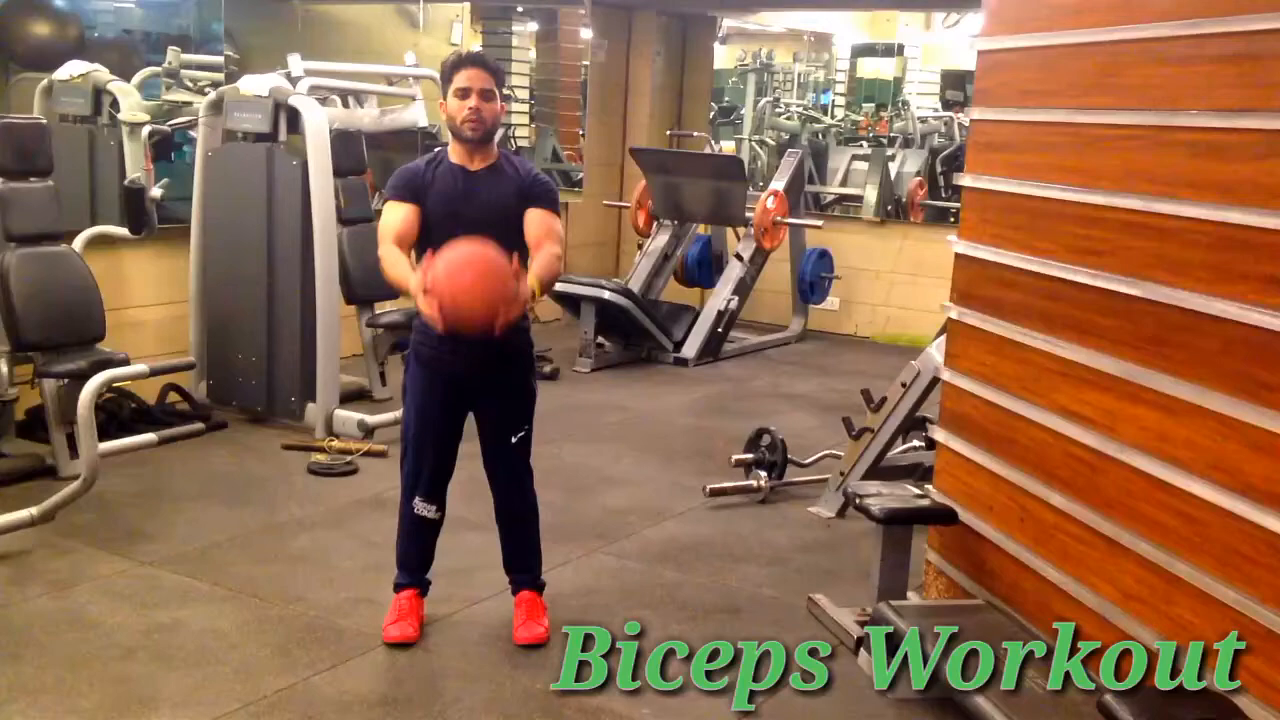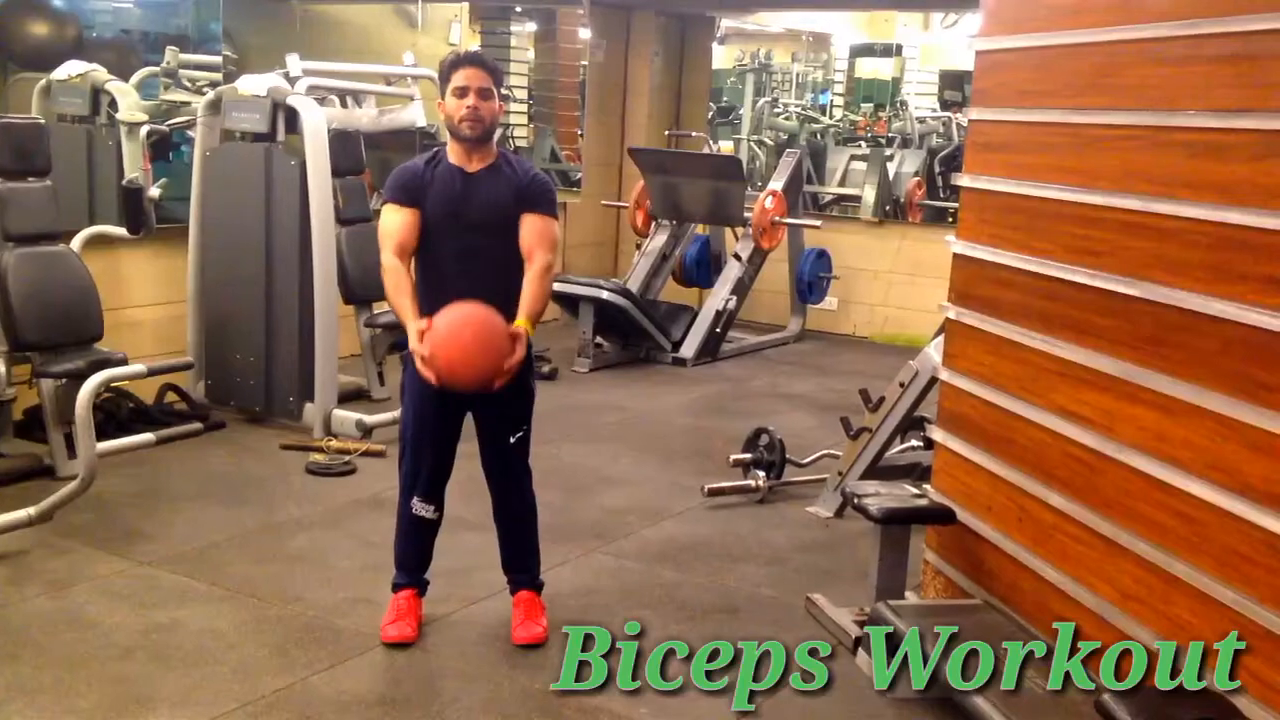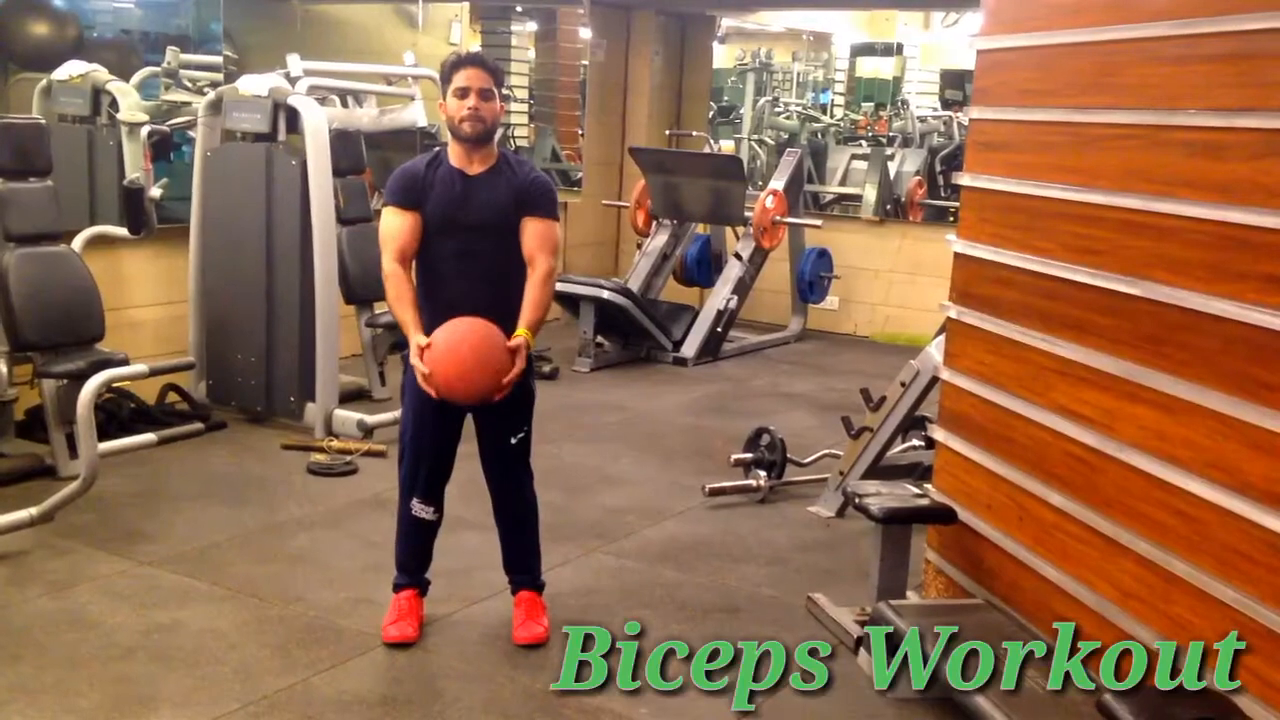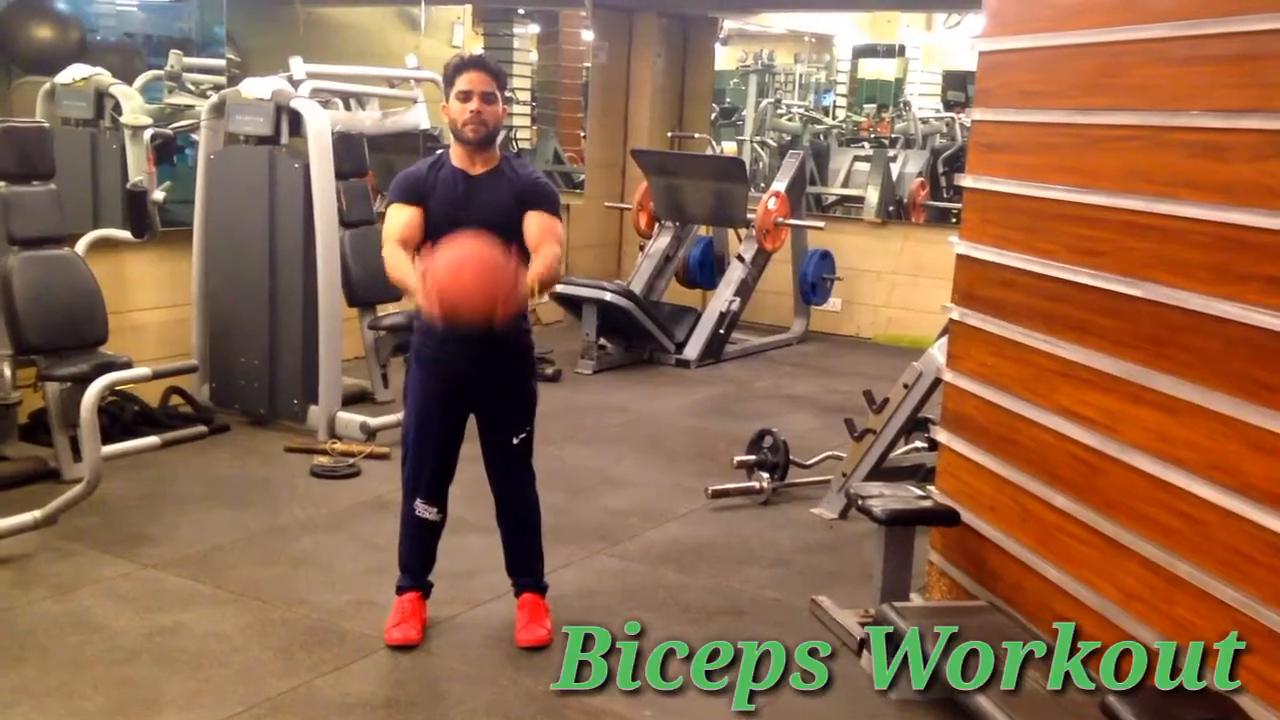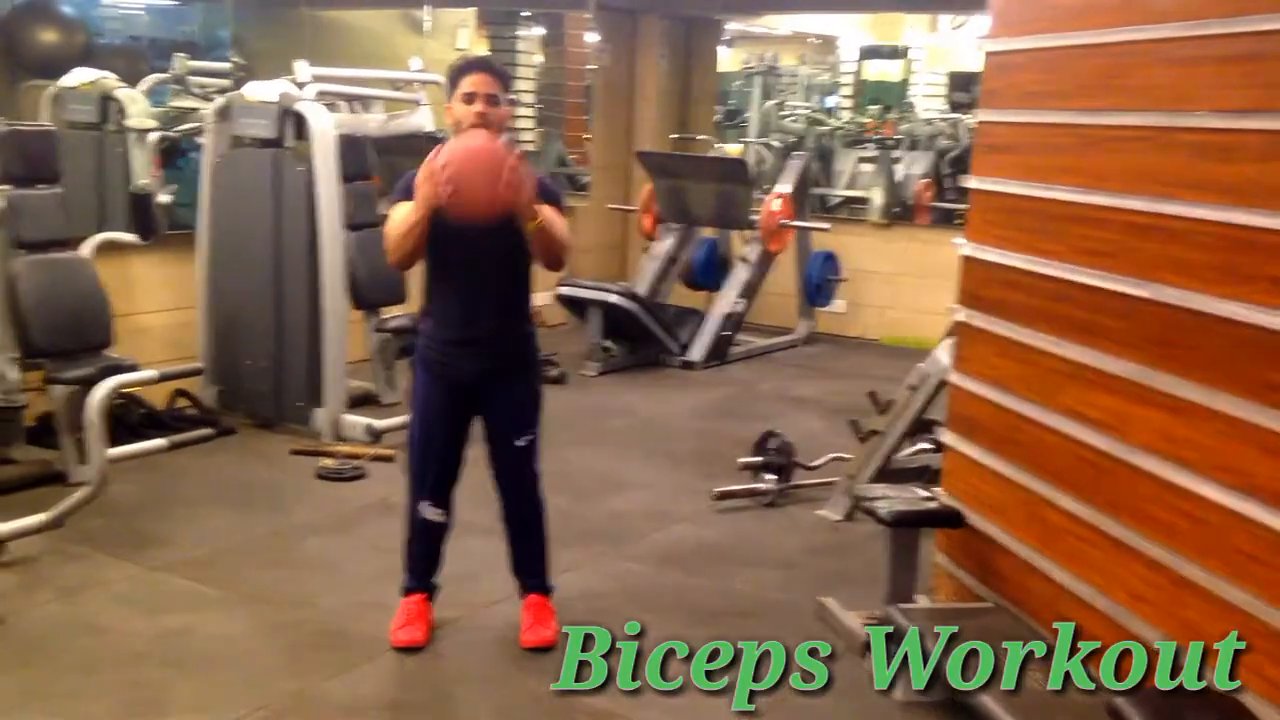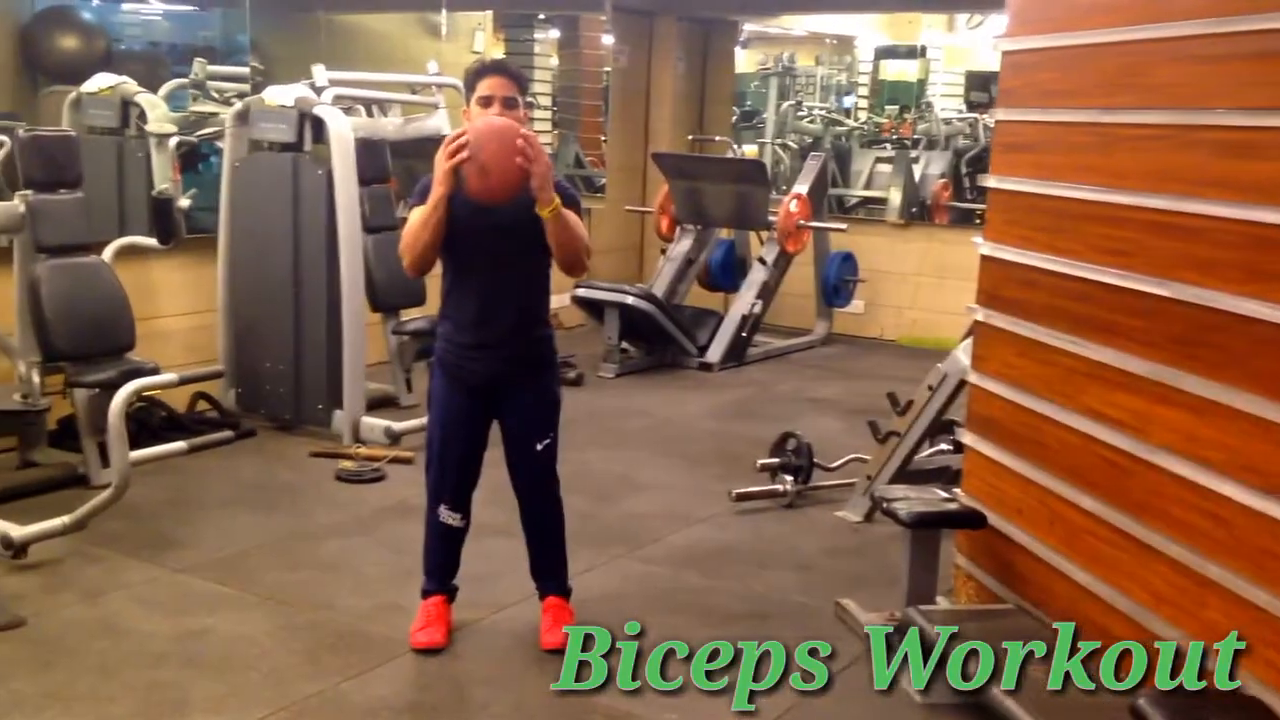
dt=0.3s
person 1, frame 1
left shoulder: (529, 182)
right shoulder: (414, 178)
left elbow: (550, 249)
right elbow: (389, 247)
left wrist: (529, 287)
right wrist: (416, 286)
left hip: (507, 356)
right hip: (435, 353)
left knee: (512, 477)
right knee: (422, 476)
left ankle: (527, 590)
right ankle: (409, 589)
person 1, frame 2
left shoulder: (529, 183)
right shoulder: (412, 179)
left elbow: (540, 261)
right elbow: (394, 257)
left wrist: (522, 329)
right wrist: (414, 325)
left hip: (505, 354)
right hip: (433, 353)
left knee: (511, 477)
right knee: (421, 476)
left ankle: (526, 590)
right ankle: (407, 589)
person 1, frame 3
left shoulder: (530, 184)
right shoulder: (412, 179)
left elbow: (542, 266)
right elbow: (395, 262)
left wrist: (522, 338)
right wrist: (414, 336)
left hip: (505, 356)
right hip: (434, 354)
left knee: (512, 478)
right knee: (420, 477)
left ankle: (527, 590)
right ankle: (409, 589)
person 1, frame 4
left shoulder: (531, 185)
right shoulder: (416, 181)
left elbow: (550, 255)
right elbow: (394, 252)
left wrist: (524, 286)
right wrist: (419, 283)
left hip: (507, 357)
right hip: (436, 355)
left knee: (514, 479)
right knee: (424, 478)
left ankle: (530, 593)
right ankle: (411, 591)
person 1, frame 5
left shoulder: (531, 183)
right shoulder: (421, 181)
left elbow: (558, 254)
right elbow: (395, 252)
left wrist: (526, 210)
right wrist: (427, 205)
left hip: (511, 360)
right hip: (441, 357)
left knee: (520, 480)
right knee: (430, 480)
left ankle: (536, 594)
right ankle: (417, 593)
person 1, frame 6
left shoulder: (551, 186)
right shoulder: (437, 183)
left elbow: (577, 262)
right elbow: (413, 262)
left wrist: (542, 194)
right wrist: (442, 191)
left hip: (529, 364)
right hip: (459, 363)
left knee: (538, 485)
right knee: (447, 485)
left ankle: (554, 597)
right ankle: (436, 596)
